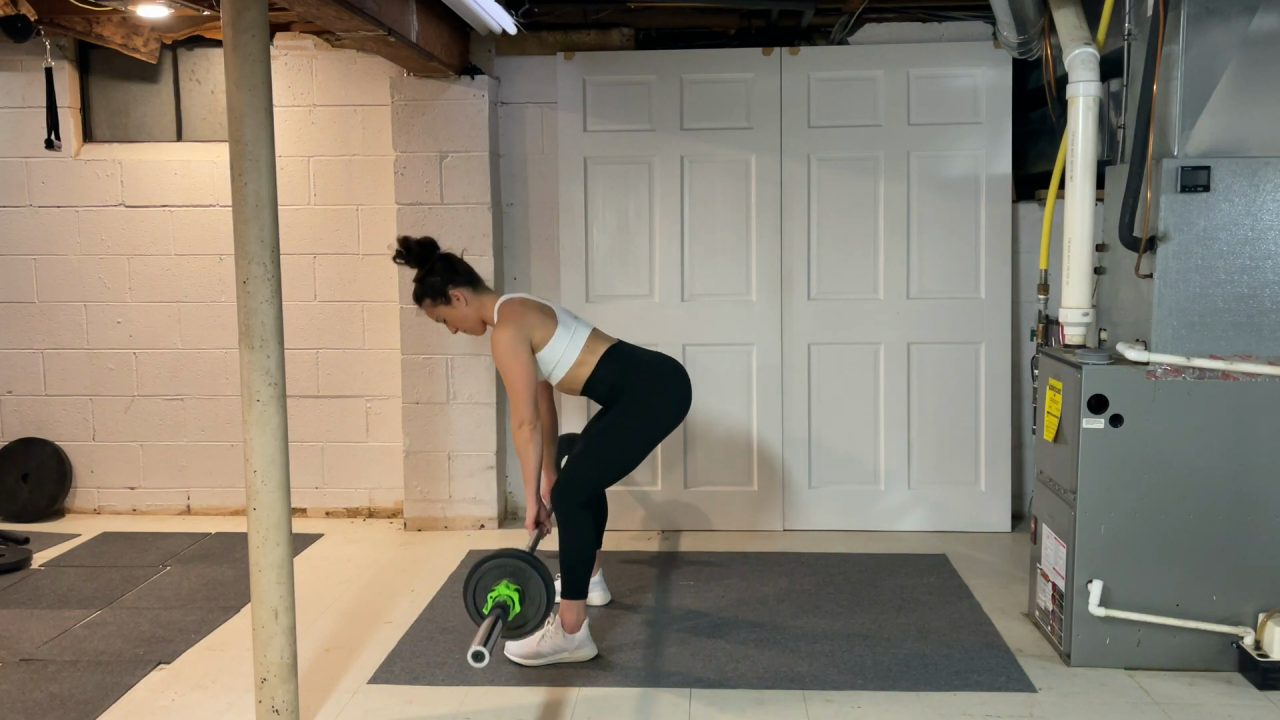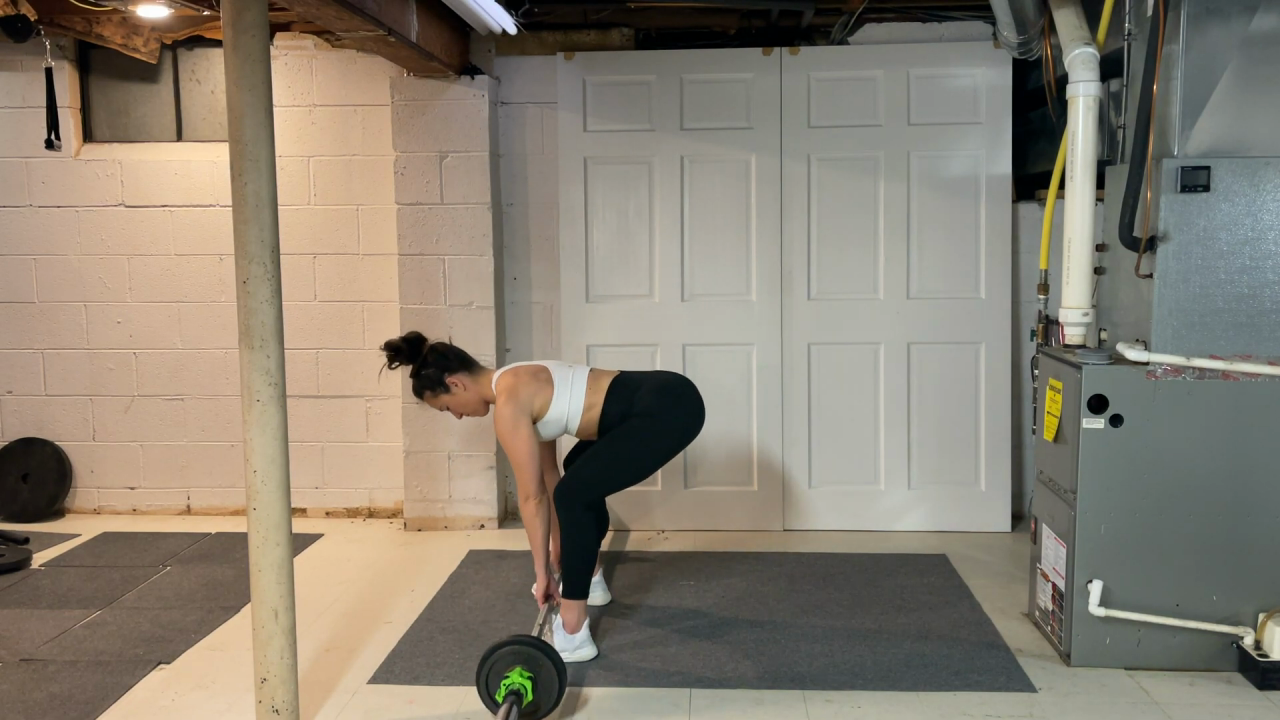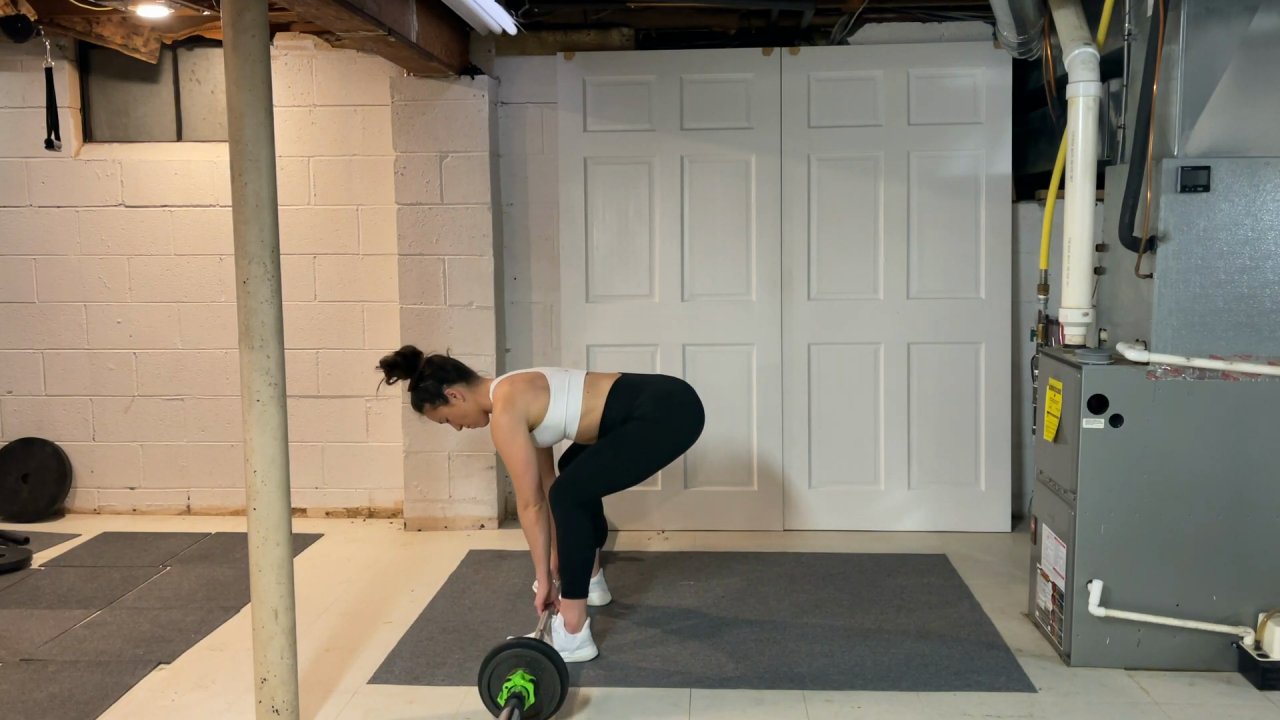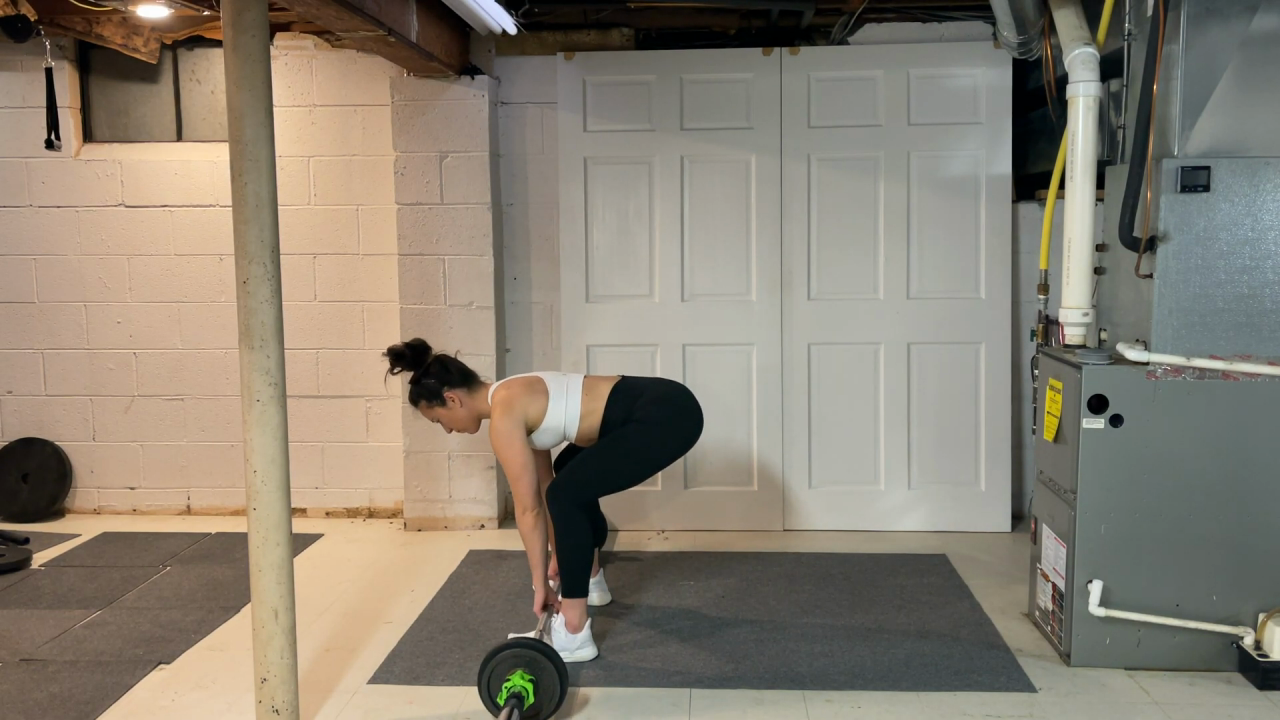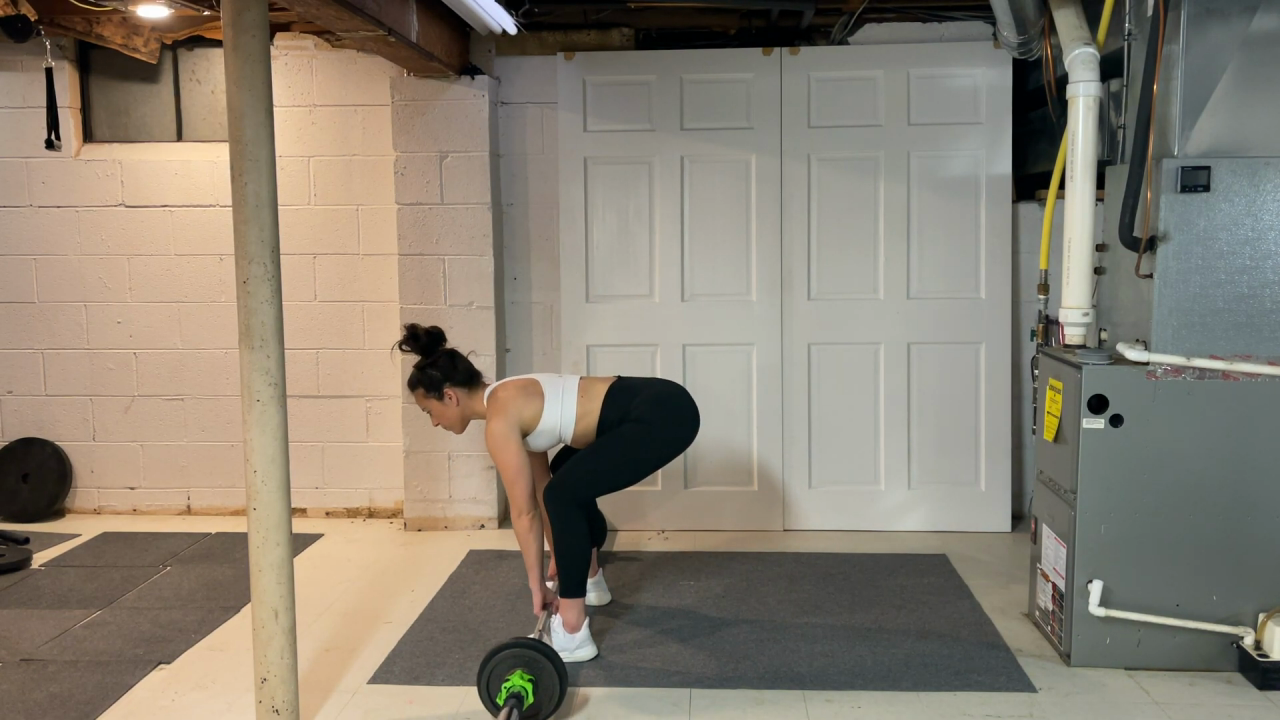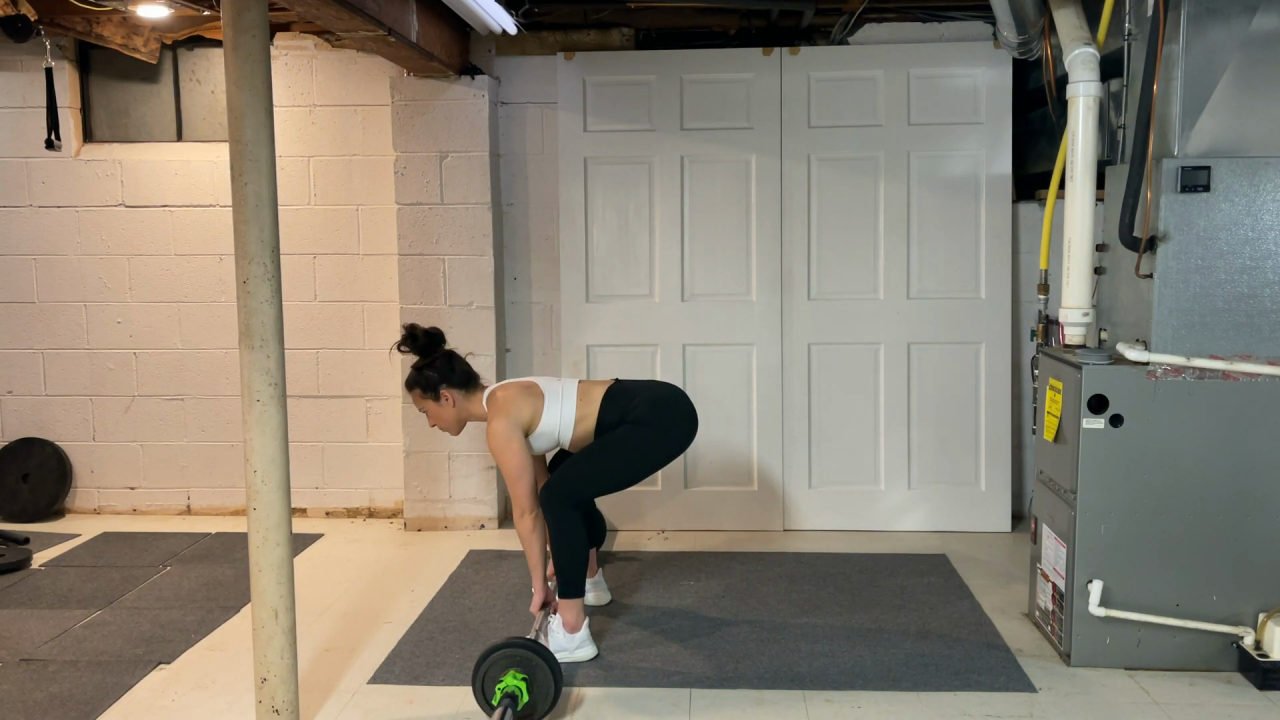
dt=0.5s
person 1, frame 1
left shoulder: (507, 328)
right shoulder: (518, 312)
left elbow: (525, 423)
right elbow: (542, 402)
left wrist: (532, 498)
right wrist: (549, 472)
left hip: (653, 393)
right hip: (651, 383)
left knee: (571, 493)
right knee: (581, 475)
left ankle: (571, 634)
right ankle: (590, 580)
person 1, frame 2
left shoulder: (509, 403)
right shoulder: (518, 386)
left elbow: (531, 497)
right elbow: (548, 473)
left wrist: (542, 572)
right wrist: (558, 541)
left hip: (668, 409)
right hip: (664, 399)
left knee: (575, 493)
right knee: (580, 472)
left ankle: (572, 636)
right ankle: (590, 580)
person 1, frame 3
left shoulder: (506, 411)
right shoulder: (515, 395)
left elbow: (531, 503)
right elbow: (546, 480)
left wrist: (543, 577)
right wrist: (557, 554)
left hip: (667, 414)
right hip: (660, 402)
left knee: (570, 494)
right knee: (575, 471)
left ankle: (573, 636)
right ankle: (590, 579)
person 1, frame 4
left shoulder: (504, 415)
right shoulder: (512, 400)
left elbow: (528, 509)
right elbow: (542, 484)
left wrist: (541, 584)
right wrist: (557, 553)
left hip: (667, 417)
right hip: (655, 407)
left knee: (567, 493)
right knee: (570, 474)
left ankle: (573, 636)
right ankle: (590, 580)
person 1, frame 5
left shoulder: (500, 419)
right shoulder: (509, 401)
left elbow: (523, 511)
right elbow: (541, 485)
left wrist: (537, 584)
right wrist: (558, 556)
left hip: (663, 415)
right hip: (653, 406)
left knee: (564, 494)
right knee: (568, 475)
left ankle: (572, 635)
right ankle: (590, 579)
person 1, frame 6
left shoulder: (501, 419)
right shoulder: (507, 403)
left elbow: (526, 511)
right elbow: (539, 485)
left wrist: (540, 585)
right wrist: (558, 560)
left hip: (662, 418)
right hip: (651, 409)
left knee: (560, 494)
right knee: (565, 477)
left ankle: (572, 635)
right ankle: (590, 579)
